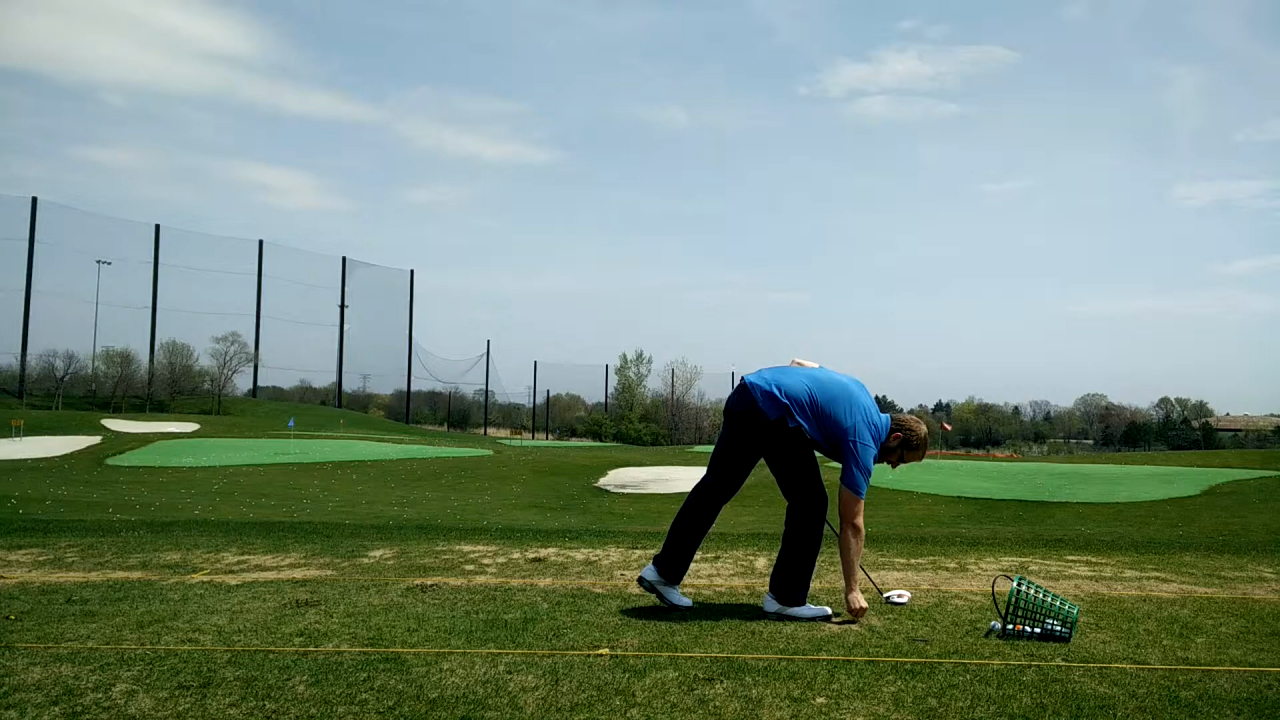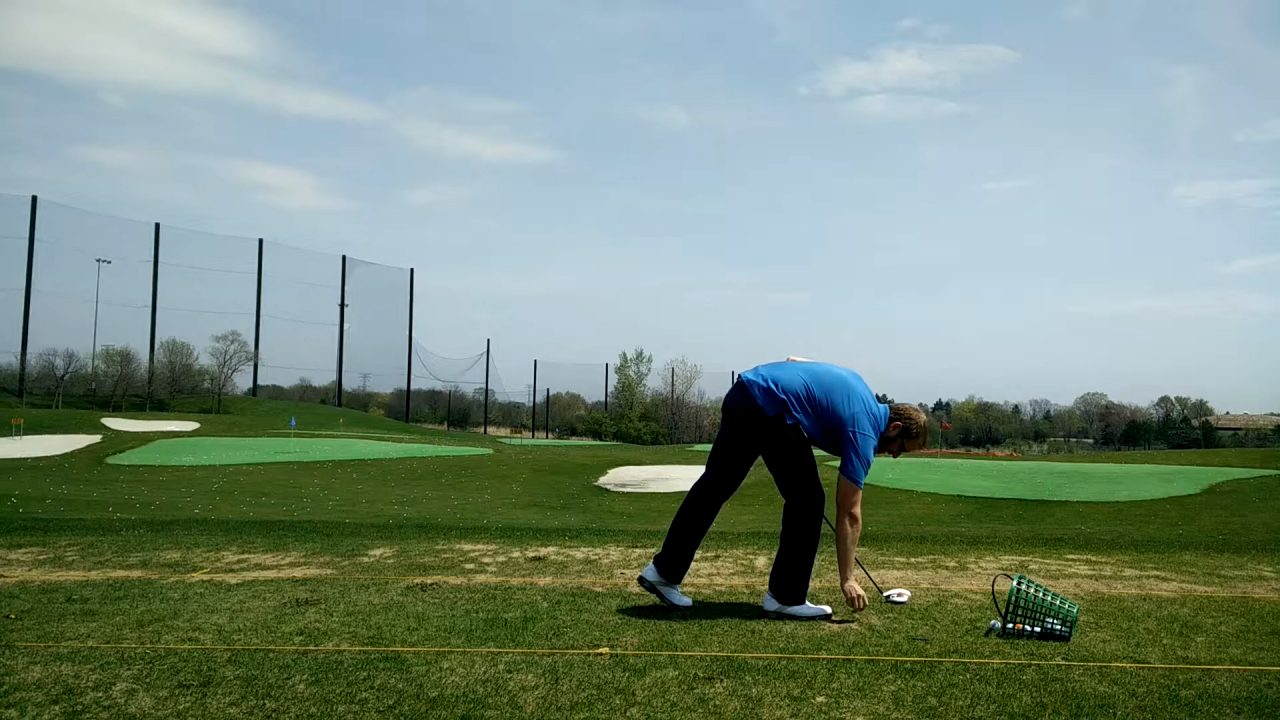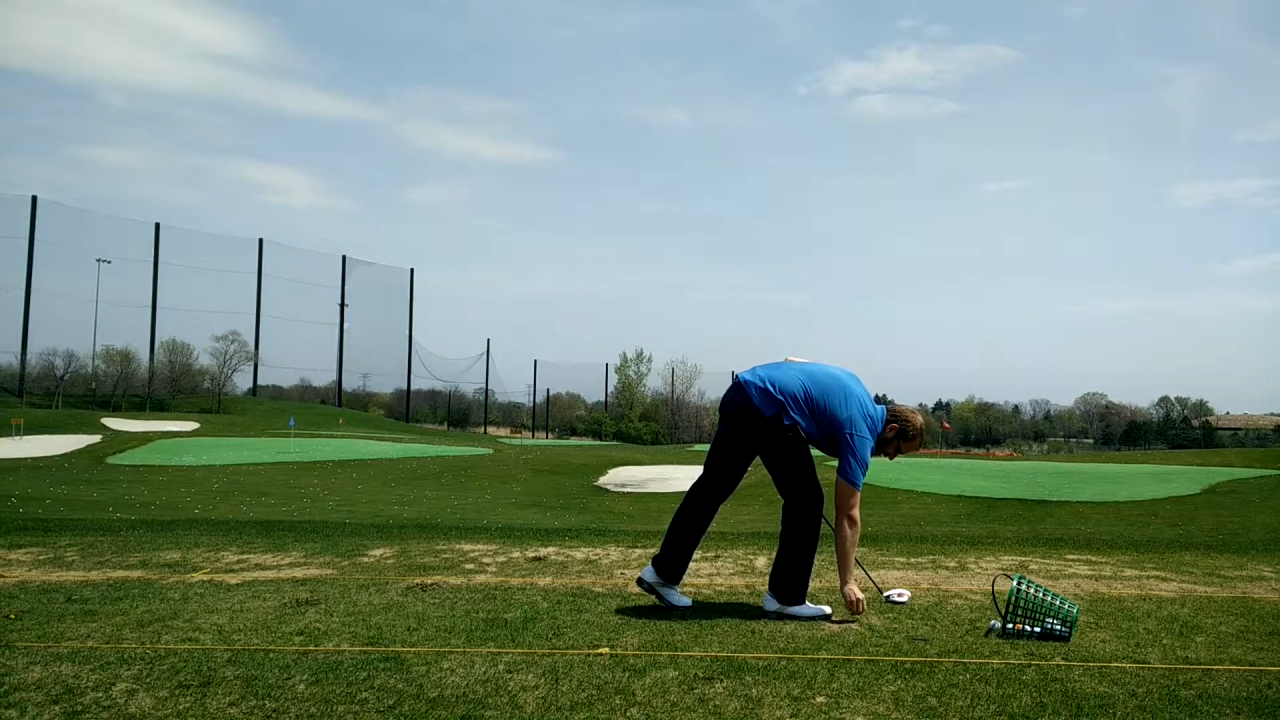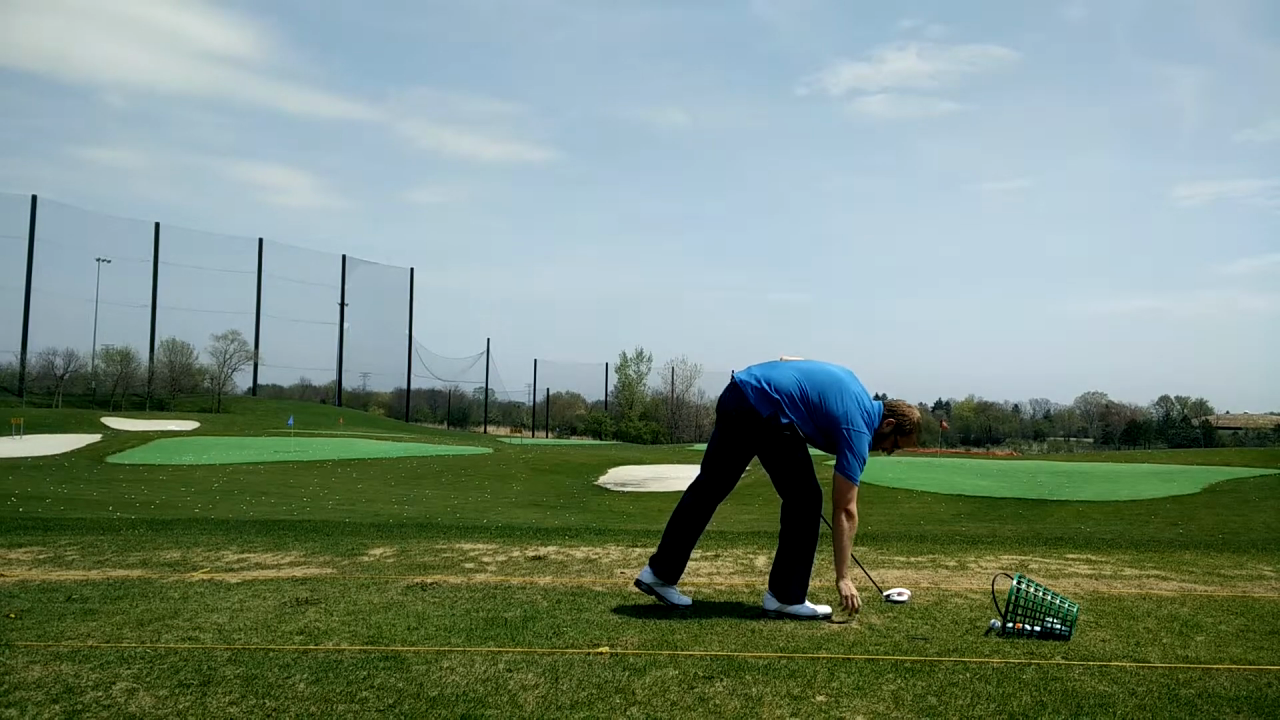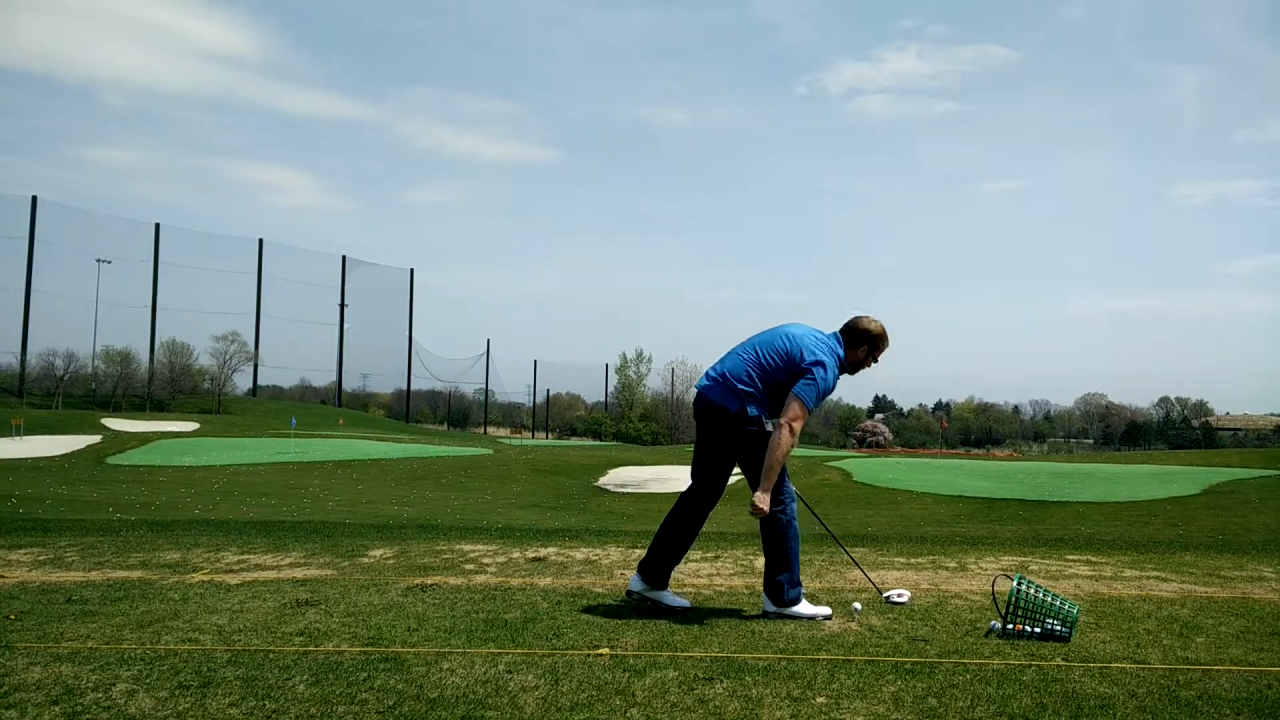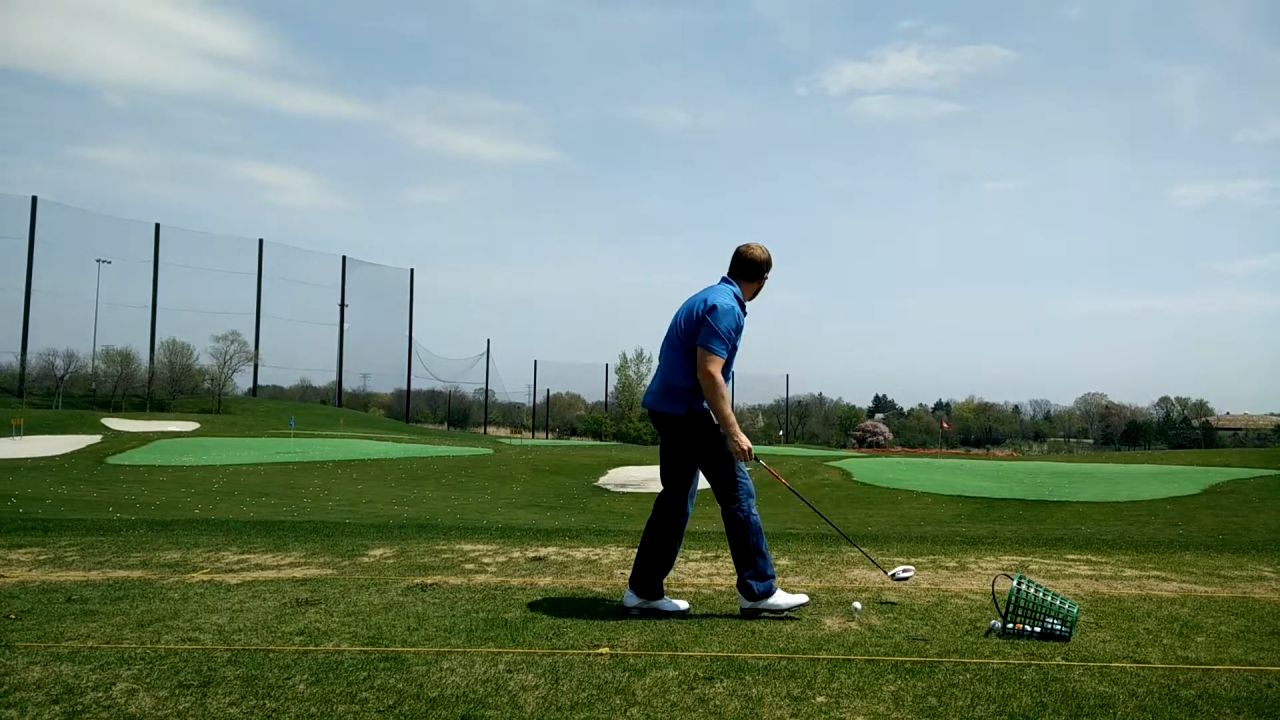
dt=0.4s
person 1, frame 1
left shoulder: (861, 398)
right shoulder: (864, 440)
left elbow: (799, 363)
right elbow: (852, 523)
right wrist: (852, 589)
left hip: (746, 396)
right hip: (774, 414)
left knee: (714, 488)
right knee: (810, 503)
left ankle: (663, 571)
right ankle: (786, 598)
person 1, frame 2
left shoulder: (859, 391)
right shoulder: (864, 431)
left elbow: (793, 361)
right elbow: (849, 514)
right wrist: (847, 579)
left hip: (744, 394)
right hip: (772, 412)
left knee: (713, 487)
right knee: (807, 501)
left ankle: (664, 571)
right ankle: (786, 597)
person 1, frame 3
left shoulder: (856, 390)
right shoulder: (860, 432)
left elbow: (792, 361)
right elbow: (848, 515)
right wrist: (848, 582)
left hip: (741, 395)
right hip: (770, 413)
left knee: (710, 488)
right knee: (806, 501)
left ankle: (662, 572)
right ankle: (786, 597)
person 1, frame 4
left shoulder: (851, 385)
right shoulder: (858, 428)
left elbow: (786, 361)
right elbow: (845, 510)
right wrist: (843, 577)
left hip: (737, 395)
right hip: (767, 413)
left knee: (708, 488)
right knee: (805, 500)
left ankle: (660, 572)
right ankle: (786, 596)
person 1, frame 5
left shoulder: (812, 336)
right shoulder: (824, 365)
right elbow: (788, 427)
right wrist: (765, 489)
left hip: (710, 398)
right hip: (737, 409)
left knee: (702, 493)
right knee: (780, 498)
left ankle: (648, 578)
right ankle: (783, 597)
person 1, frame 6
left shoulder: (710, 296)
right shoulder: (726, 307)
right elbow: (708, 373)
left wrist: (723, 425)
right wrist: (733, 432)
left hip: (666, 407)
right hip: (689, 411)
left knee: (675, 498)
right knee: (737, 494)
left ankle: (644, 589)
right ankle: (758, 590)
